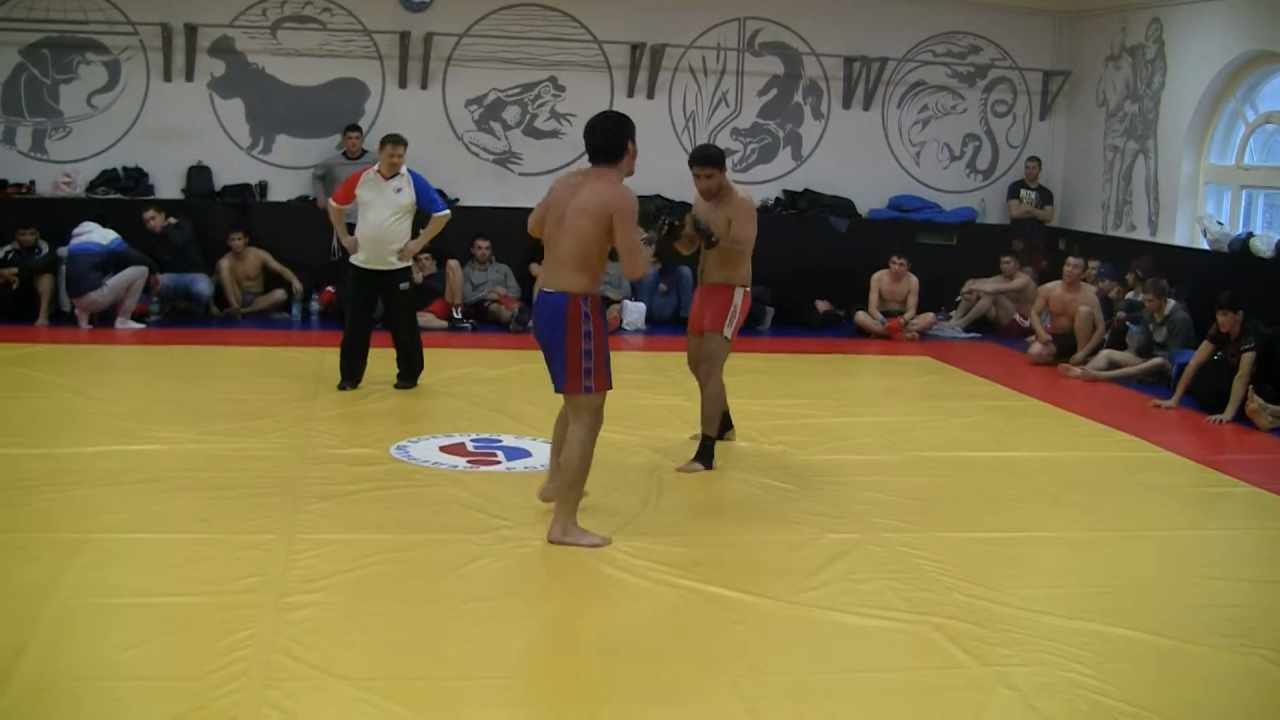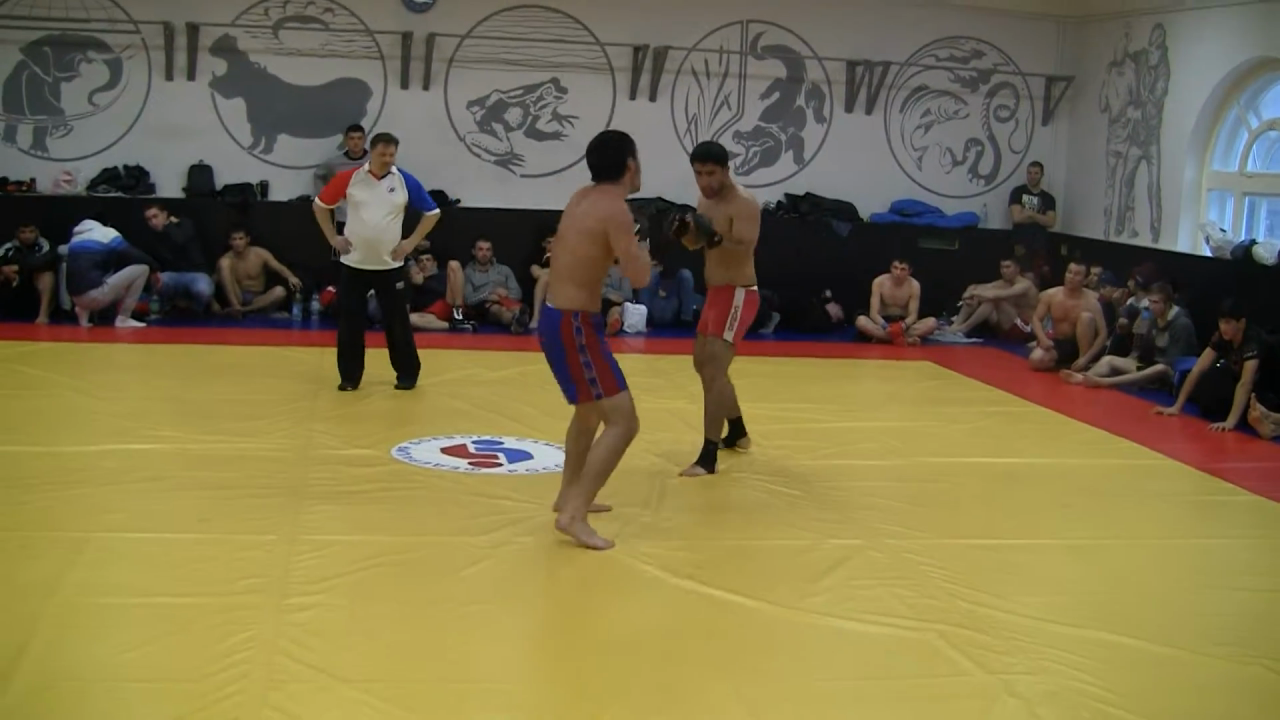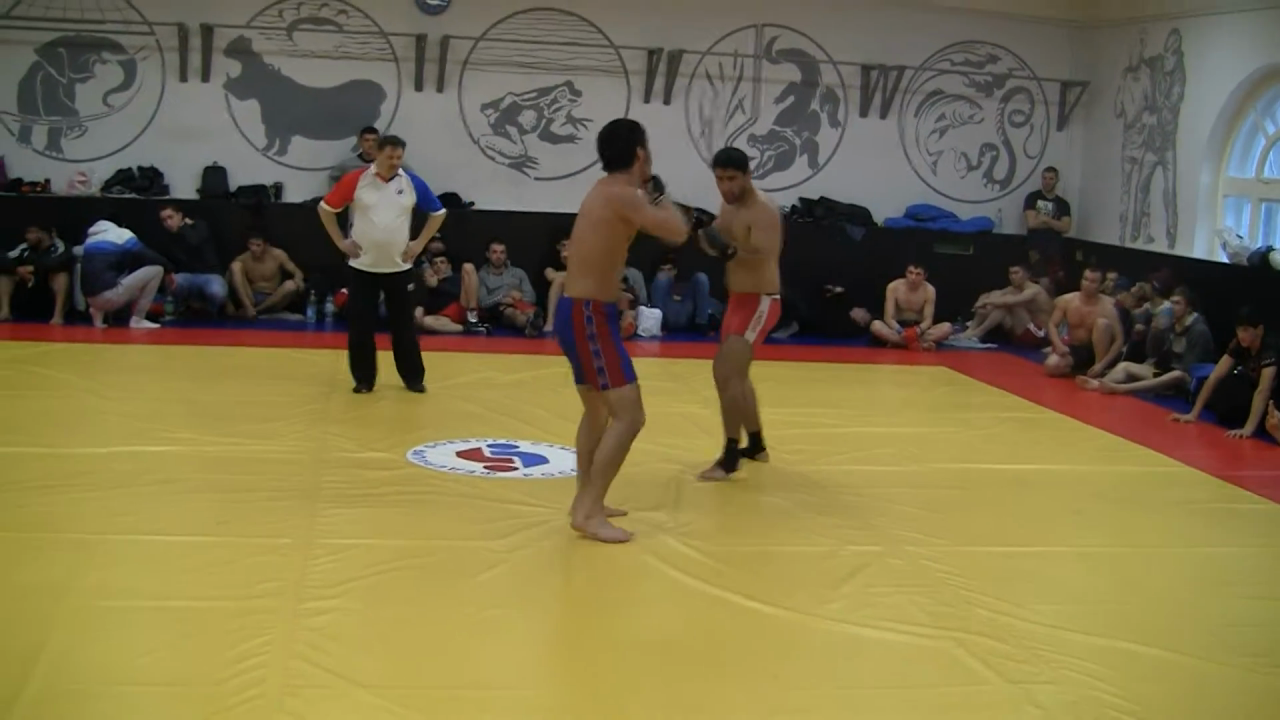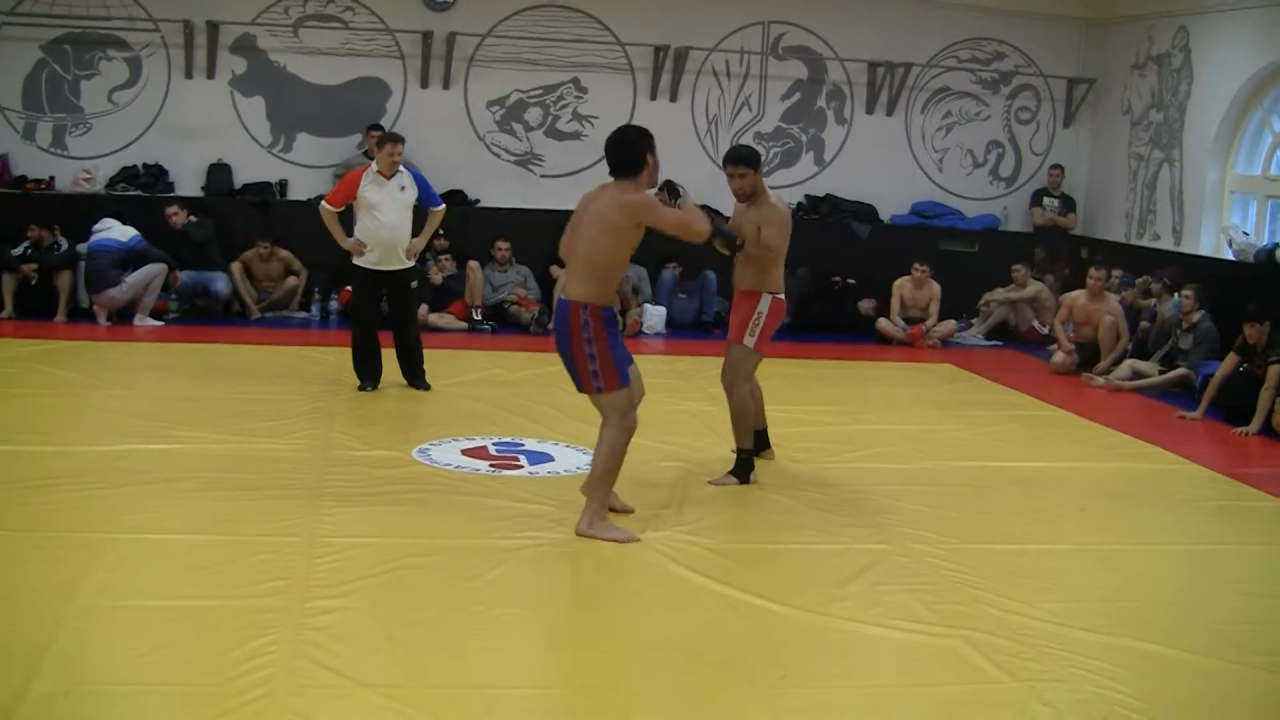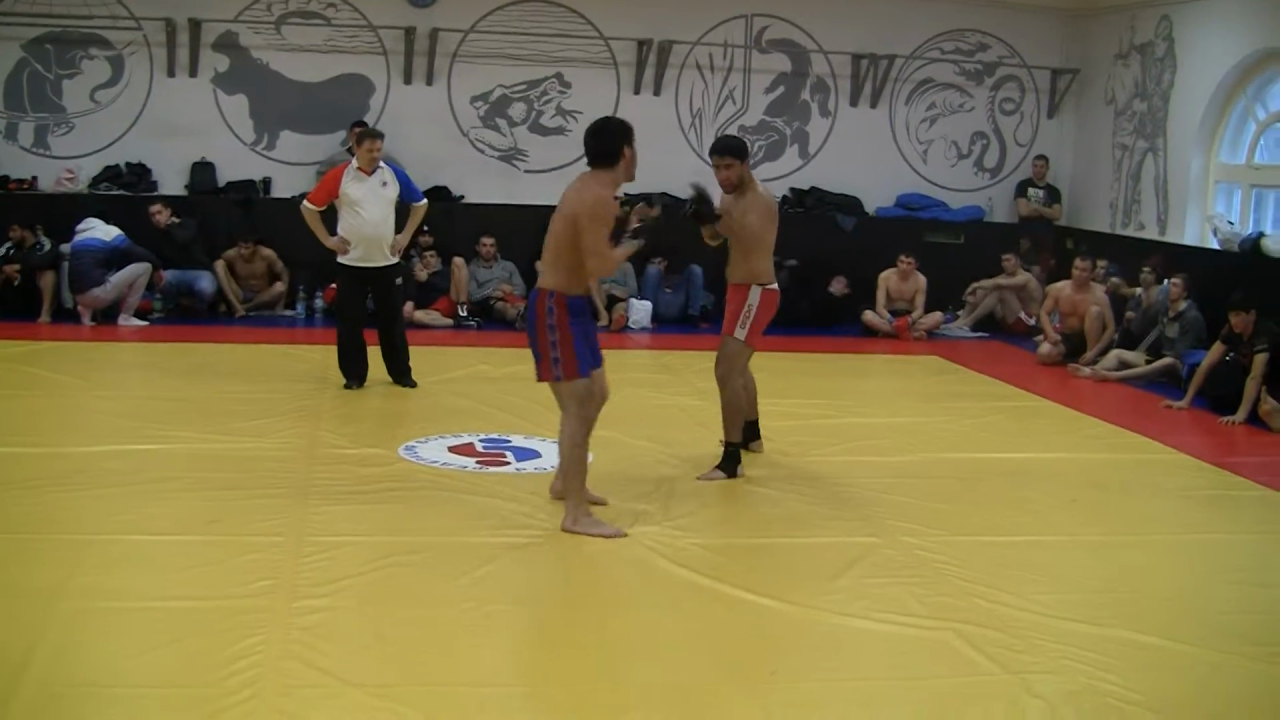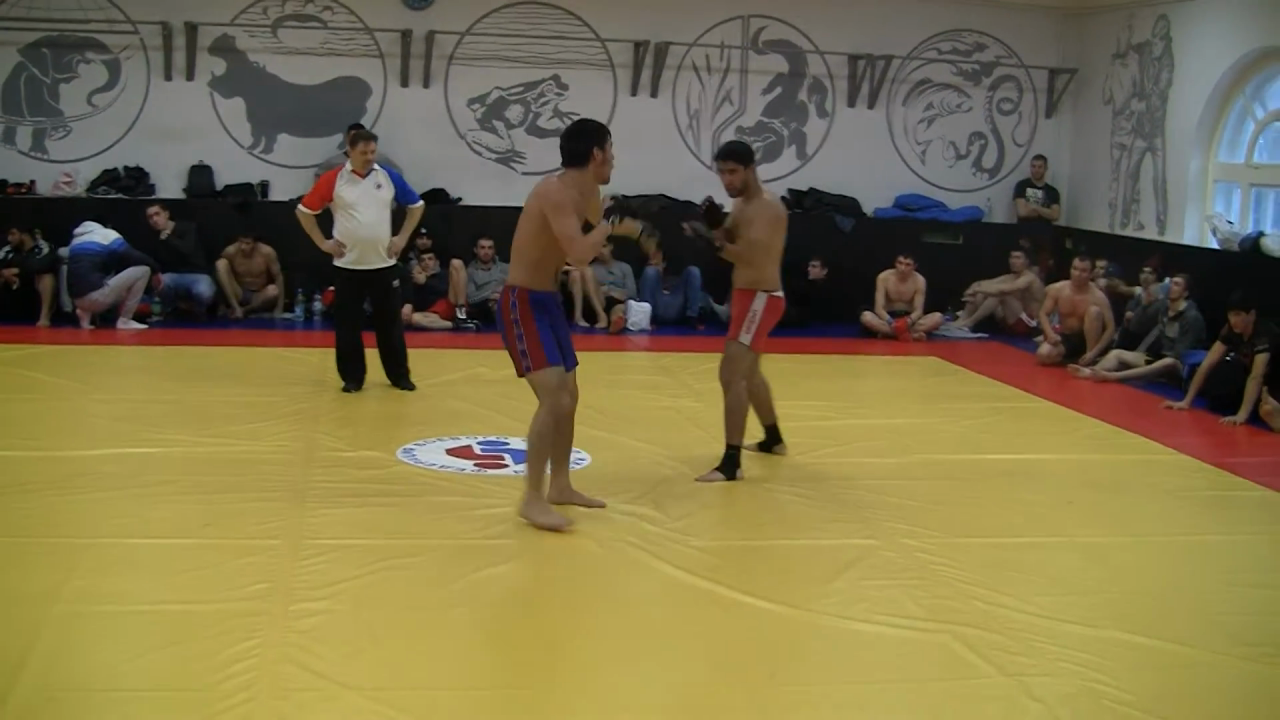
dt=0.2s
person 1, frame 1
left shoulder: (566, 182)
right shoulder: (620, 195)
left elbow: (535, 226)
right elbow: (634, 269)
right wrist: (643, 242)
left hip: (548, 303)
right hip: (576, 310)
left knee: (577, 403)
right knee: (588, 419)
left ankle: (556, 482)
right ankle: (564, 524)
person 1, frame 2
left shoulder: (583, 198)
right shoulder: (613, 212)
right elbow: (638, 276)
right wrist: (639, 244)
left hip: (560, 320)
right hip: (574, 328)
left knee: (590, 412)
right knee: (623, 424)
left ankle: (570, 497)
right ankle: (575, 515)
person 1, frame 3
left shoulder: (605, 190)
right shoulder: (620, 195)
right elbow: (675, 231)
right wrist: (660, 194)
left hip: (582, 310)
right hip: (588, 317)
left knee: (600, 410)
right knee: (628, 416)
left ankle: (586, 499)
right ankle: (589, 513)
person 1, frame 4
left shoulder: (597, 196)
right shoulder: (636, 202)
left elbow: (565, 251)
right elbow: (698, 228)
right wrist: (681, 199)
left hip: (585, 311)
right hip: (583, 320)
left knee: (630, 396)
right knee: (619, 416)
left ankle: (597, 484)
right ankle: (594, 518)
person 1, frame 5
left shoulder: (592, 184)
right shoulder: (591, 197)
right elbow: (601, 268)
right wrist: (628, 244)
left hip: (573, 304)
right hip: (554, 308)
left knee: (595, 394)
right knee: (576, 406)
left ankle: (566, 483)
right ankle: (577, 514)
person 1, frame 6
left shoulder: (583, 190)
right shoulder: (555, 192)
left elbow: (604, 222)
right elbow: (578, 253)
right wrist: (608, 221)
left hip: (548, 302)
right hip: (521, 305)
left knee: (568, 397)
right knee: (554, 399)
left ankle: (560, 486)
right ankle: (532, 499)
person 2, frame 1
left shoulder: (741, 204)
right shoulder: (701, 201)
left elbow: (741, 255)
right elbow: (688, 248)
left wrist: (712, 238)
right wrist: (675, 234)
left hip: (731, 294)
right hip: (705, 290)
left knee: (710, 369)
right knee: (697, 363)
left ankle: (706, 453)
right ankle: (723, 424)
person 2, frame 2
left shoulder: (744, 204)
right shoulder: (705, 200)
left elbow: (744, 253)
right elbow: (694, 242)
left wrist: (715, 238)
right wrist: (683, 229)
left hip: (737, 296)
right hip: (717, 293)
left knee: (713, 373)
right knee: (705, 365)
left ankle: (708, 456)
right ankle: (737, 432)
person 2, frame 3
left shoulder: (763, 211)
right shoulder: (729, 206)
left elbow: (760, 261)
right elbow: (713, 246)
left wrist: (729, 251)
left hip: (759, 302)
right hip: (739, 300)
left knee: (725, 370)
right knee: (735, 374)
left ankle: (730, 455)
right ankle: (755, 445)
person 2, frame 4
left shoulder: (774, 210)
right shoulder: (742, 205)
left elbow: (771, 259)
right elbow: (727, 246)
left wrist: (738, 245)
left hip: (763, 302)
right hip: (746, 298)
left knee: (733, 378)
right knee: (744, 375)
left ankle: (744, 467)
right ankle: (760, 443)
person 2, frame 5
left shoulder: (759, 199)
right shoulder: (730, 196)
left elbow: (747, 241)
right elbow: (713, 238)
left wrist: (714, 215)
right wrist: (703, 219)
left hip: (755, 293)
right hip: (740, 290)
left knee: (727, 371)
right knee: (737, 366)
left ankle: (731, 460)
right ankle: (751, 434)
person 2, frame 6
left shoulder: (767, 207)
right shoulder: (742, 202)
left elbow: (752, 256)
right elbow: (728, 238)
left wrist: (714, 241)
right wrist: (715, 223)
left hip: (760, 299)
right hip: (748, 296)
left knee: (731, 374)
right knee: (747, 371)
left ankle: (731, 462)
right ankle: (773, 439)
person 3, frame 1
left shoulder: (414, 182)
right shoulder: (360, 178)
left elbow: (442, 213)
right elbow: (335, 205)
left wrist: (419, 243)
right wrist: (344, 237)
left hip: (398, 266)
right hip: (361, 264)
left knee: (403, 323)
right knee: (356, 322)
left ankle: (409, 375)
right ankle: (350, 376)
person 3, frame 2
left shoulder: (405, 181)
right shoulder: (349, 177)
left elbow: (432, 212)
right elbow: (320, 204)
left wrist: (412, 242)
right wrist: (333, 237)
left hip: (390, 265)
right hip: (354, 264)
left knee: (397, 322)
right knee: (350, 323)
left ankle: (408, 374)
right ankle: (350, 376)
person 3, frame 3
left shoulder: (412, 183)
right shoulder: (356, 180)
left elbow: (438, 212)
right elbow: (326, 208)
left wrist: (420, 243)
right wrist: (340, 241)
left hip: (400, 268)
right hip: (363, 267)
left knee: (404, 324)
right knee: (360, 325)
left ankle: (413, 377)
right ankle: (363, 379)
person 3, frame 4
left shoulder: (413, 179)
right shoulder: (358, 178)
left elbow: (438, 208)
right elbow: (327, 208)
left wrist: (423, 239)
right wrist: (343, 240)
left hip: (403, 265)
right hip: (367, 265)
left knee: (406, 322)
right knee: (365, 323)
left ankle: (415, 375)
right ankle: (368, 377)
person 3, frame 5
left shoulder: (394, 175)
right shoulder: (339, 176)
left elbow: (420, 203)
right elbow: (309, 207)
left wrist: (406, 235)
right wrist: (327, 239)
left hip: (387, 261)
right hip: (351, 262)
left knee: (392, 319)
right knee: (350, 321)
left ankle: (401, 373)
right ankle: (354, 375)
person 3, frame 6
left shoulder: (389, 177)
right shoulder: (333, 180)
left elbow: (416, 205)
right elbow: (304, 210)
left wrist: (403, 237)
right wrist: (322, 242)
left hip: (384, 264)
right hip: (347, 265)
left knee: (390, 321)
right knee: (347, 323)
left ankle: (400, 375)
right ankle: (352, 377)
